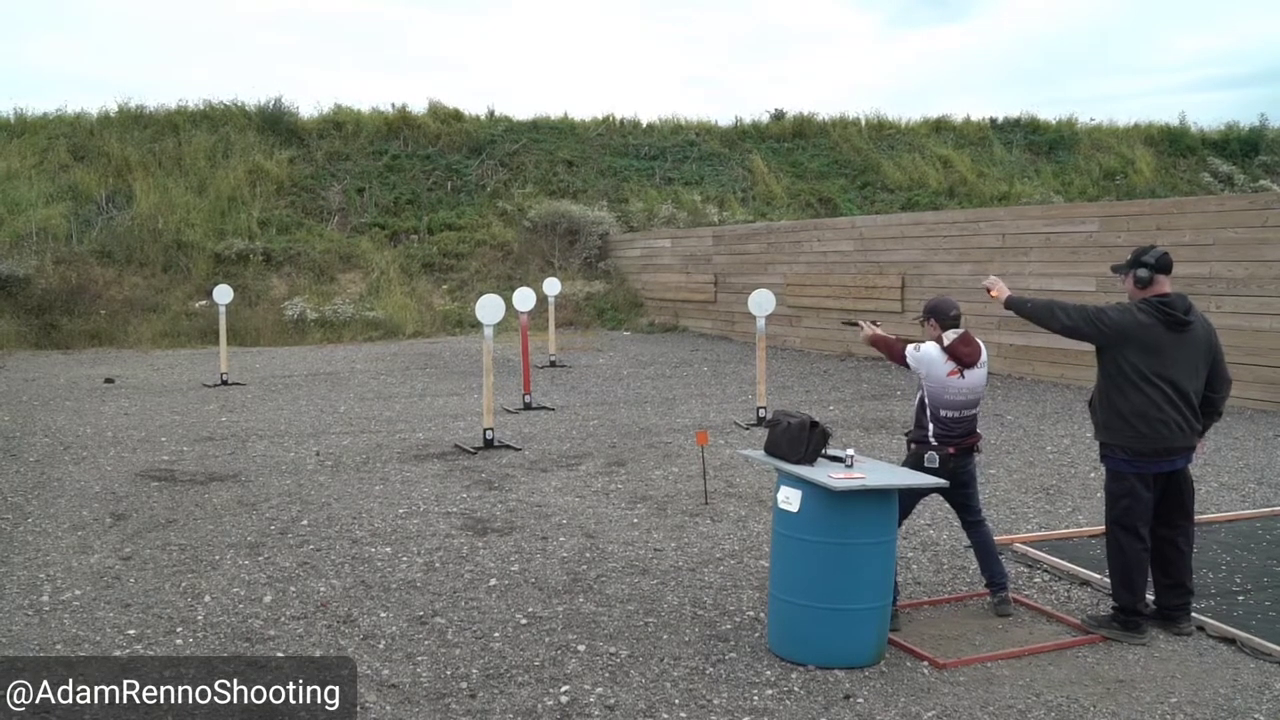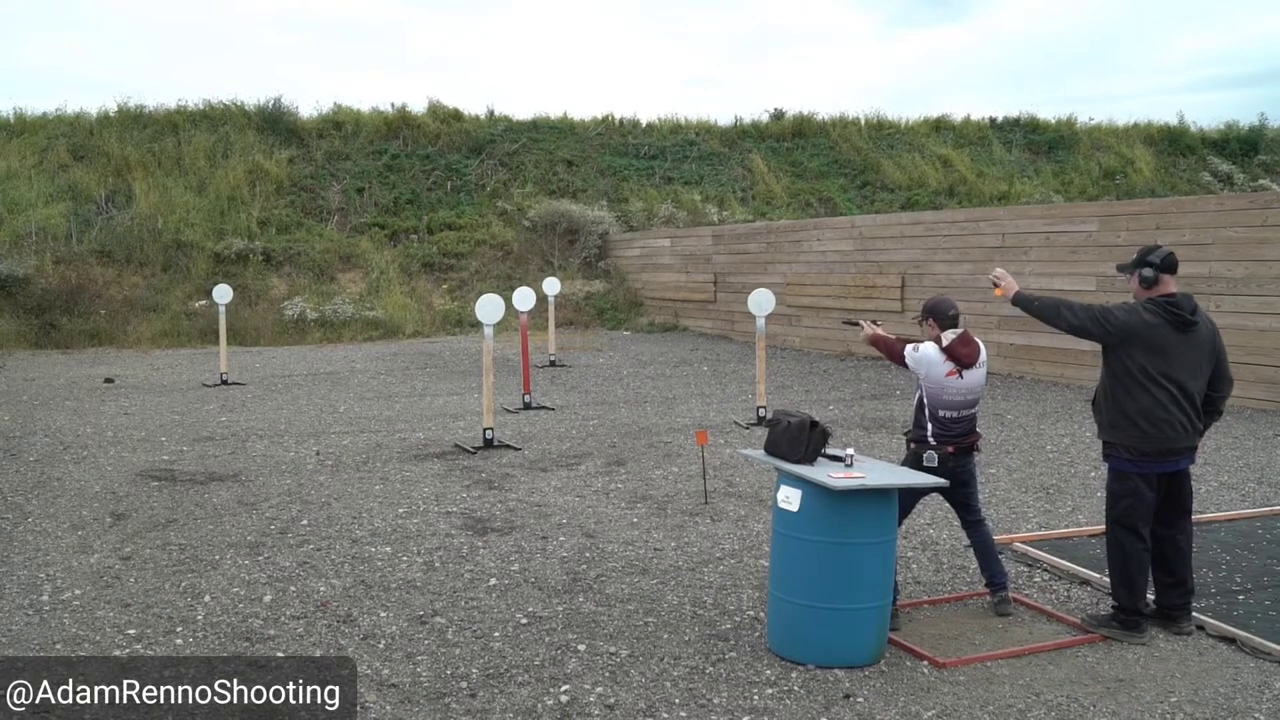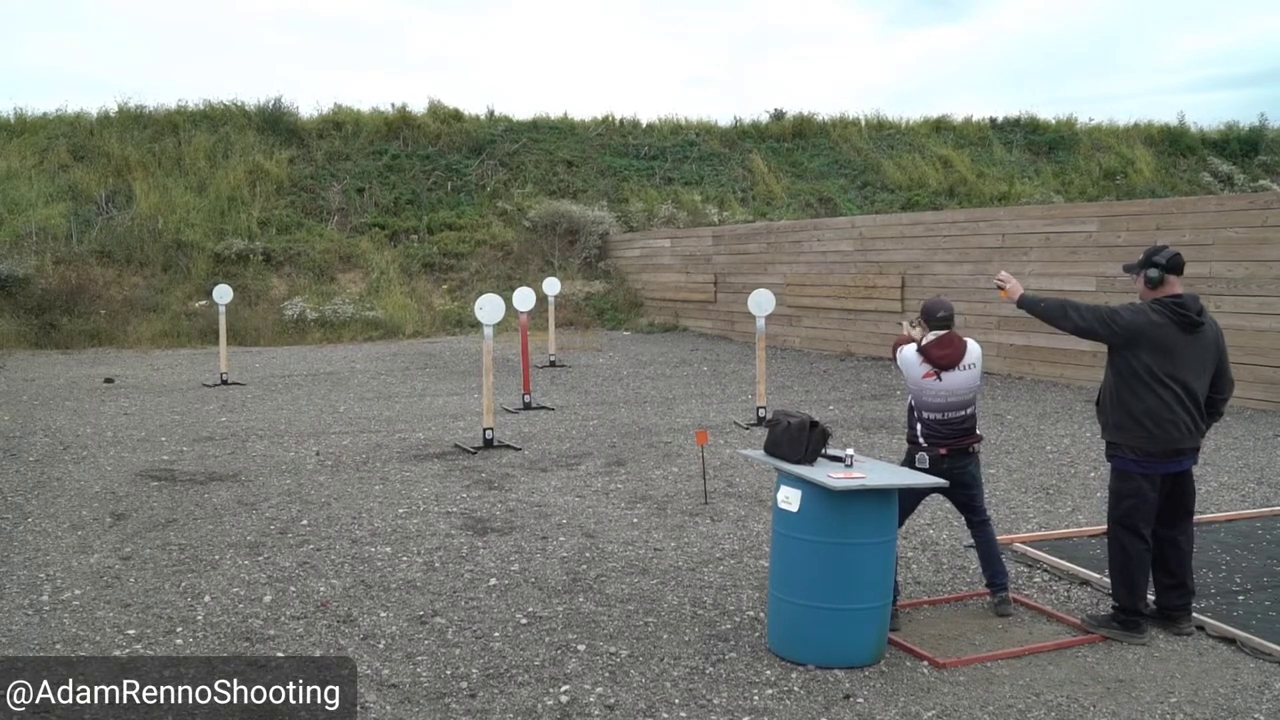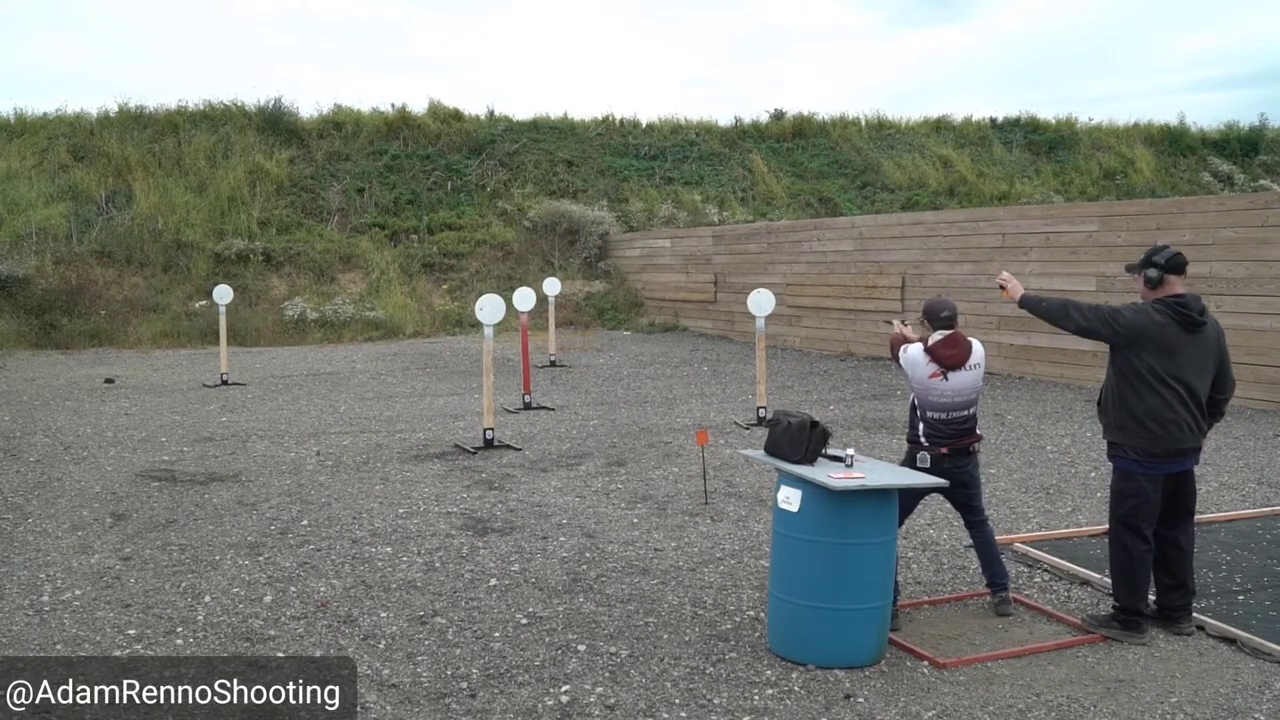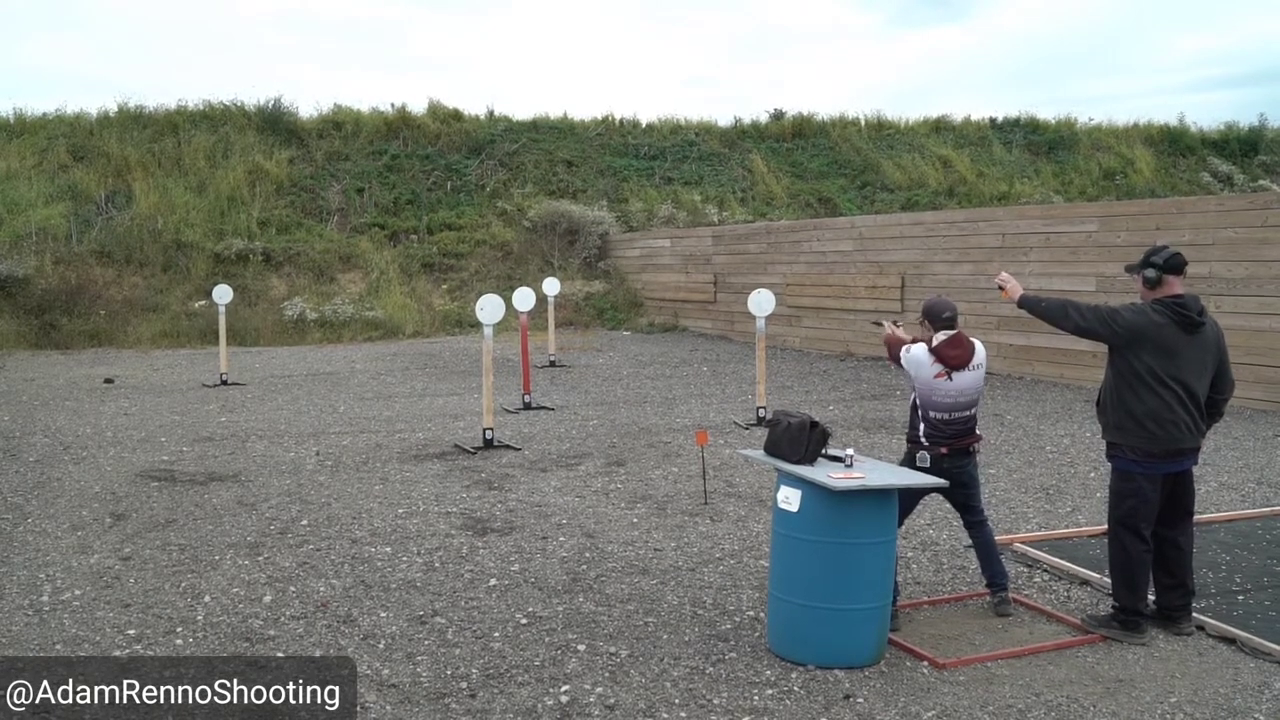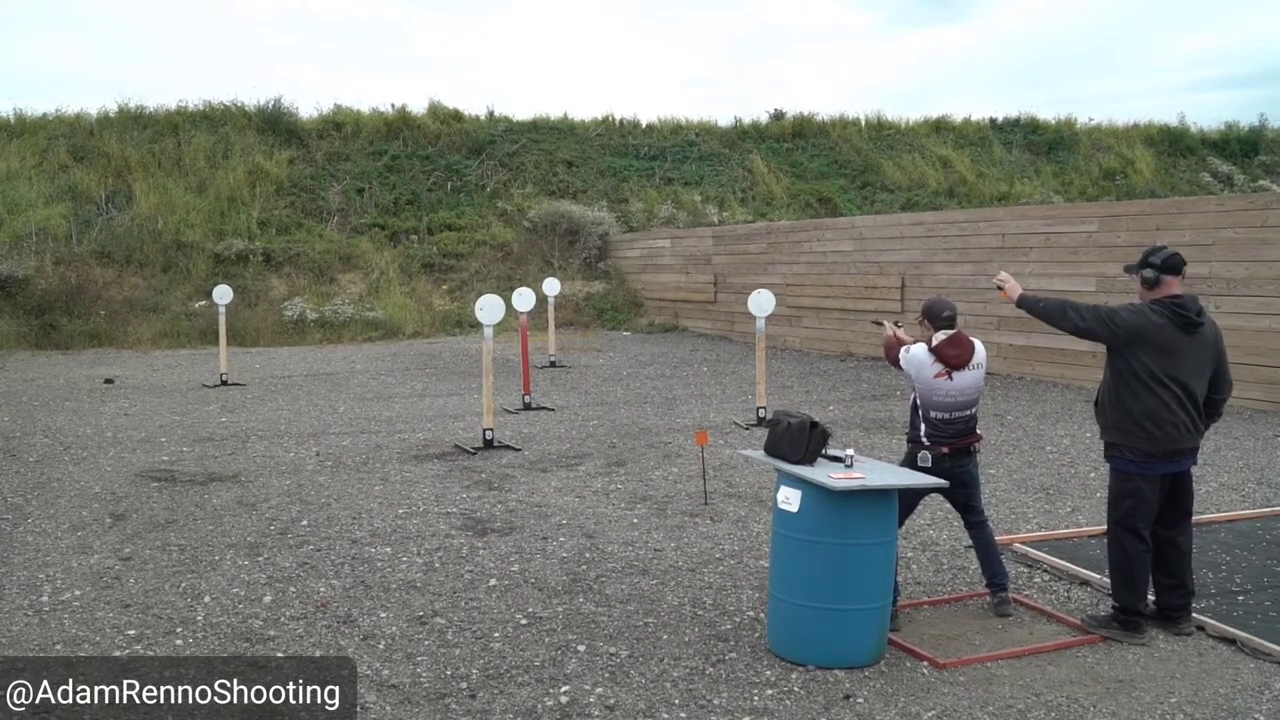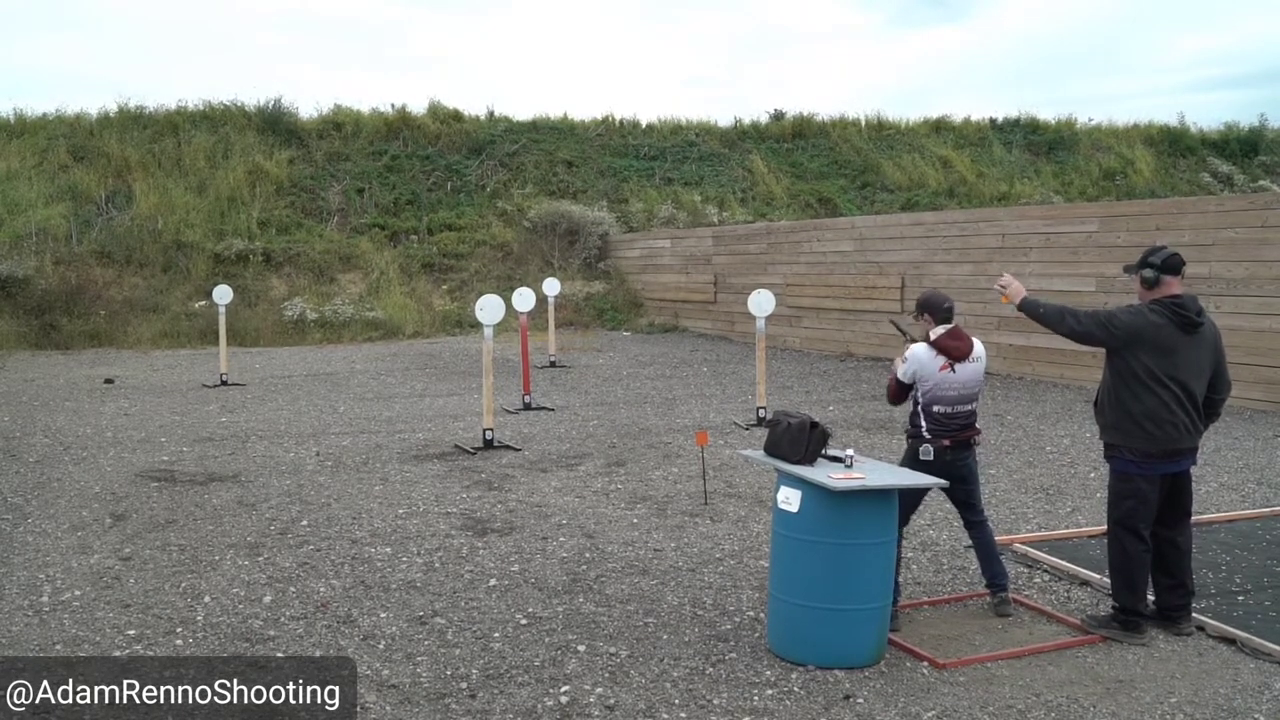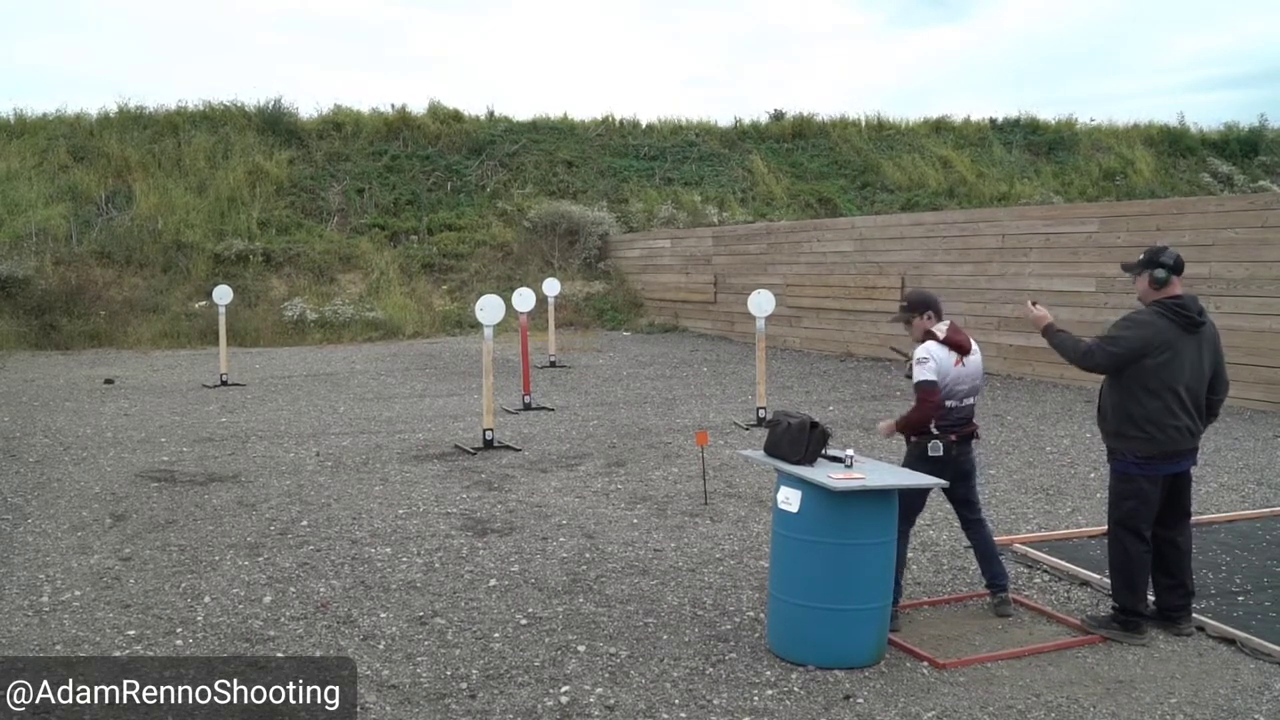
dt=0.3s
person 1, frame 1
left shoulder: (1124, 320)
right shoulder: (1200, 325)
left elbow: (1062, 316)
right elbow: (1219, 384)
left wrist: (1009, 299)
right wrist: (1198, 428)
left hip: (1133, 451)
right hip: (1177, 449)
left knee: (1128, 531)
right knee: (1174, 530)
left ankle: (1129, 618)
right ankle: (1176, 610)
person 1, frame 2
left shoulder: (1130, 320)
right shoulder: (1204, 325)
left elbow: (1067, 314)
right elbow: (1220, 385)
left wrist: (1016, 295)
right wrist: (1197, 428)
left hip: (1135, 450)
right hip: (1180, 448)
left knee: (1128, 531)
right knee: (1173, 528)
left ankle: (1129, 618)
right ankle: (1176, 610)
person 1, frame 3
left shoulder: (1136, 320)
right shoulder: (1208, 326)
left elbow: (1074, 315)
right elbow: (1222, 387)
left wrist: (1021, 297)
right wrist: (1197, 428)
left hip: (1139, 451)
right hip: (1182, 449)
left knee: (1130, 531)
right knee: (1175, 529)
left ankle: (1128, 619)
right ankle: (1176, 610)
person 1, frame 4
left shoulder: (1138, 320)
right shoulder: (1209, 326)
left elbow: (1076, 315)
right elbow: (1223, 387)
left wrist: (1023, 297)
right wrist: (1199, 427)
left hip: (1141, 451)
right hip: (1184, 449)
left knee: (1131, 531)
right knee: (1175, 529)
left ankle: (1129, 618)
right ankle: (1176, 611)
person 1, frame 5
left shoulder: (1137, 320)
right shoulder: (1208, 326)
left elbow: (1075, 316)
right elbow: (1222, 388)
left wrist: (1022, 297)
left hip: (1140, 451)
right hip: (1182, 450)
left knee: (1130, 532)
right knee: (1175, 530)
left ankle: (1129, 619)
right ankle: (1176, 611)
person 1, frame 6
left shoulder: (1135, 321)
right shoulder: (1207, 326)
left elbow: (1074, 316)
right elbow: (1221, 388)
left wrist: (1021, 297)
left hip: (1138, 452)
right hip: (1181, 450)
left knee: (1130, 532)
right knee: (1174, 530)
left ankle: (1129, 619)
right ankle: (1176, 611)
person 1, frame 7
left shoulder: (1136, 322)
right shoulder: (1206, 326)
left elbow: (1075, 322)
right elbow: (1219, 389)
left wrist: (1023, 301)
left hip: (1138, 452)
right hip: (1180, 450)
left knee: (1130, 532)
right knee: (1173, 530)
left ankle: (1129, 619)
right ankle: (1176, 611)
person 1, frame 8
left shoulder: (1143, 324)
right shoulder: (1204, 326)
left elbow: (1092, 357)
right elbow: (1217, 389)
left wrist: (1049, 328)
left hip: (1140, 453)
right hip: (1180, 450)
left knee: (1130, 533)
right knee: (1173, 529)
left ankle: (1129, 619)
right ankle: (1176, 611)
person 2, frame 1
left shoulder: (929, 354)
right shoulder: (978, 351)
left elbow: (899, 352)
left wrist: (873, 336)
right wrist: (884, 336)
left hip: (926, 458)
right hip: (963, 457)
right knee: (975, 522)
left ankle: (886, 606)
right ankle: (1000, 593)
person 2, frame 2
left shoulder: (925, 354)
right shoulder: (977, 350)
left elbow: (898, 352)
left wrist: (874, 336)
right wrist: (886, 336)
left hip: (925, 458)
right hip: (962, 457)
right knee: (974, 521)
left ankle: (886, 606)
right ankle: (1000, 593)
person 2, frame 3
left shoulder: (910, 355)
right shoulder: (973, 350)
left wrist: (909, 338)
right wrist: (920, 340)
left hip: (923, 460)
right hip: (963, 459)
right knee: (979, 522)
left ankle: (887, 605)
right ankle: (1001, 594)
person 2, frame 4
left shoulder: (914, 355)
right shoulder: (976, 350)
left elbow: (899, 349)
left wrist: (900, 336)
right wrist: (916, 339)
left hip: (923, 460)
right hip: (964, 459)
right knee: (978, 522)
left ankle: (887, 606)
right ankle: (1001, 593)
person 2, frame 5
left shoulder: (918, 356)
right shoulder: (977, 351)
left elbow: (898, 352)
left wrist: (892, 336)
right wrist: (910, 339)
left hip: (923, 460)
right hip: (963, 459)
right knee: (977, 522)
left ankle: (886, 605)
right ankle: (1000, 594)
person 2, frame 6
left shoulder: (917, 356)
right shoulder: (978, 351)
left elbow: (894, 356)
left wrist: (891, 337)
right wrist: (911, 341)
left hip: (924, 460)
right hip: (963, 458)
right knee: (977, 522)
left ankle: (886, 605)
right ankle: (1000, 593)
person 2, frame 7
left shoulder: (917, 354)
right shoulder: (977, 349)
left elbow: (895, 396)
left wrist: (900, 368)
left hip: (924, 454)
right hip: (963, 453)
right knee: (976, 521)
left ankle: (887, 605)
right ankle: (1000, 594)
person 2, frame 8
left shoulder: (927, 352)
right shoulder: (970, 346)
left elbow: (927, 410)
left wrist: (894, 426)
left hip: (930, 450)
right hip: (962, 448)
left knee: (896, 525)
right knee: (973, 520)
left ankle: (888, 606)
right ankle: (1000, 593)
